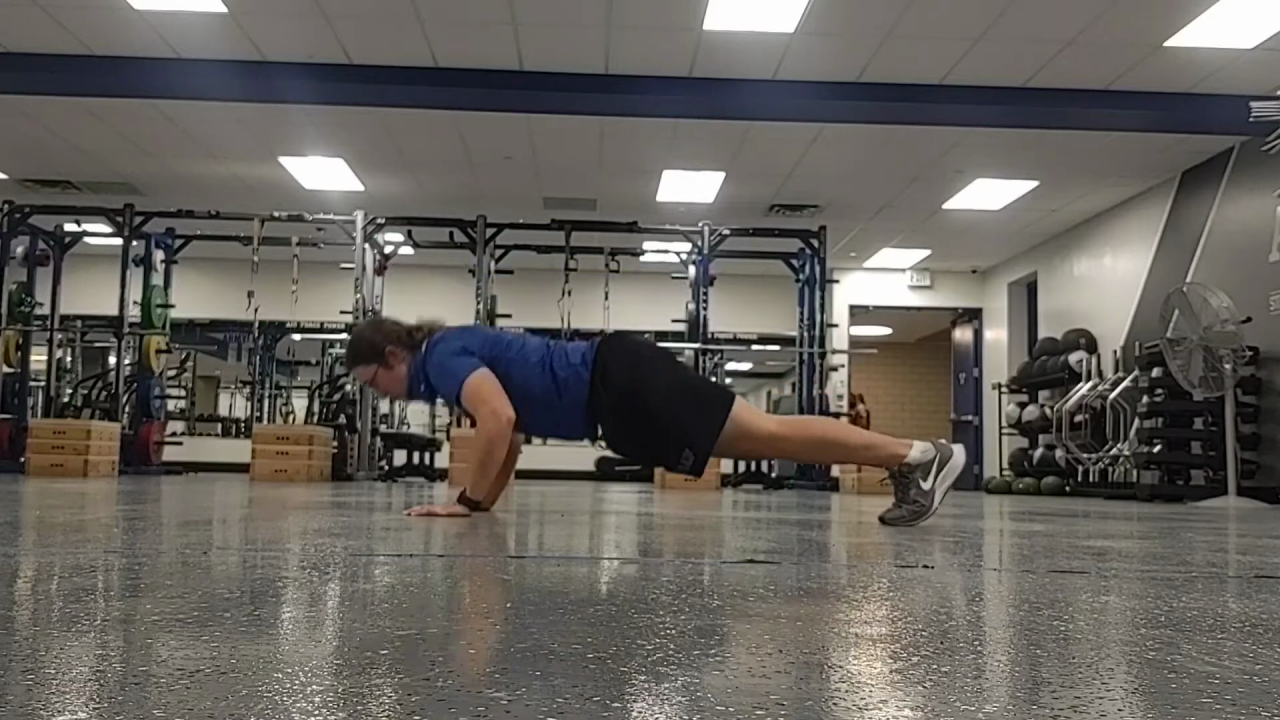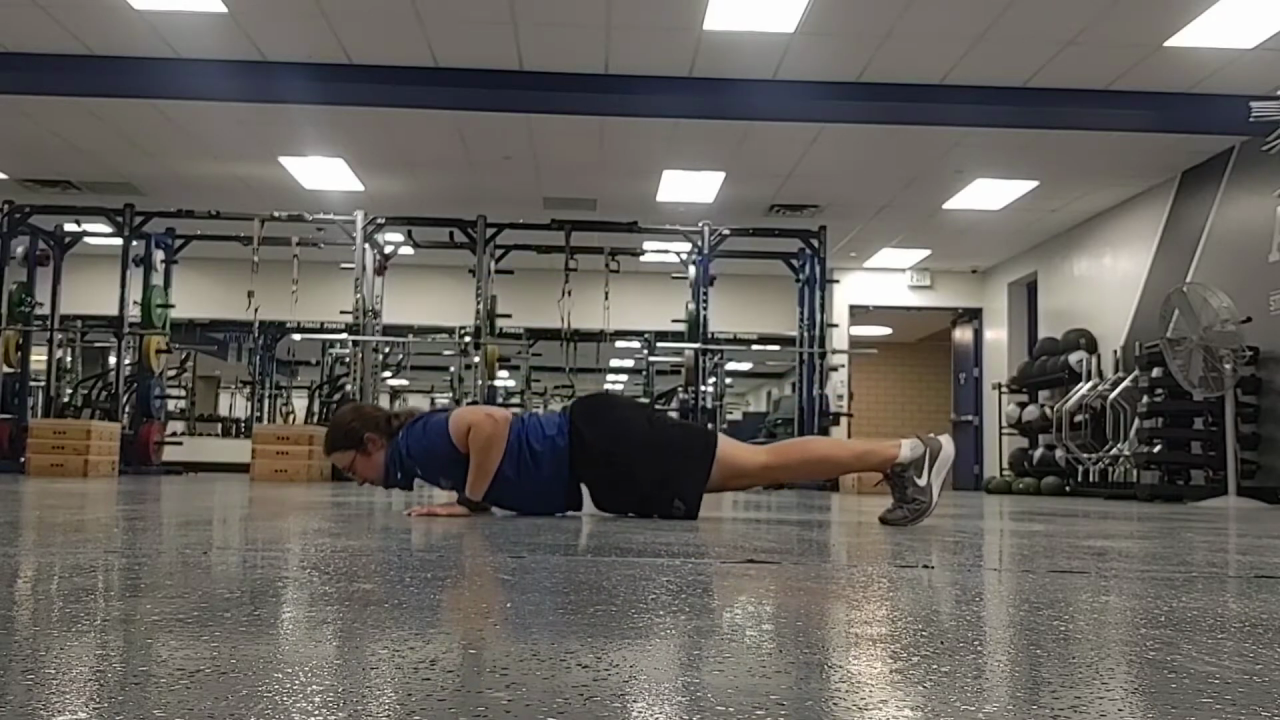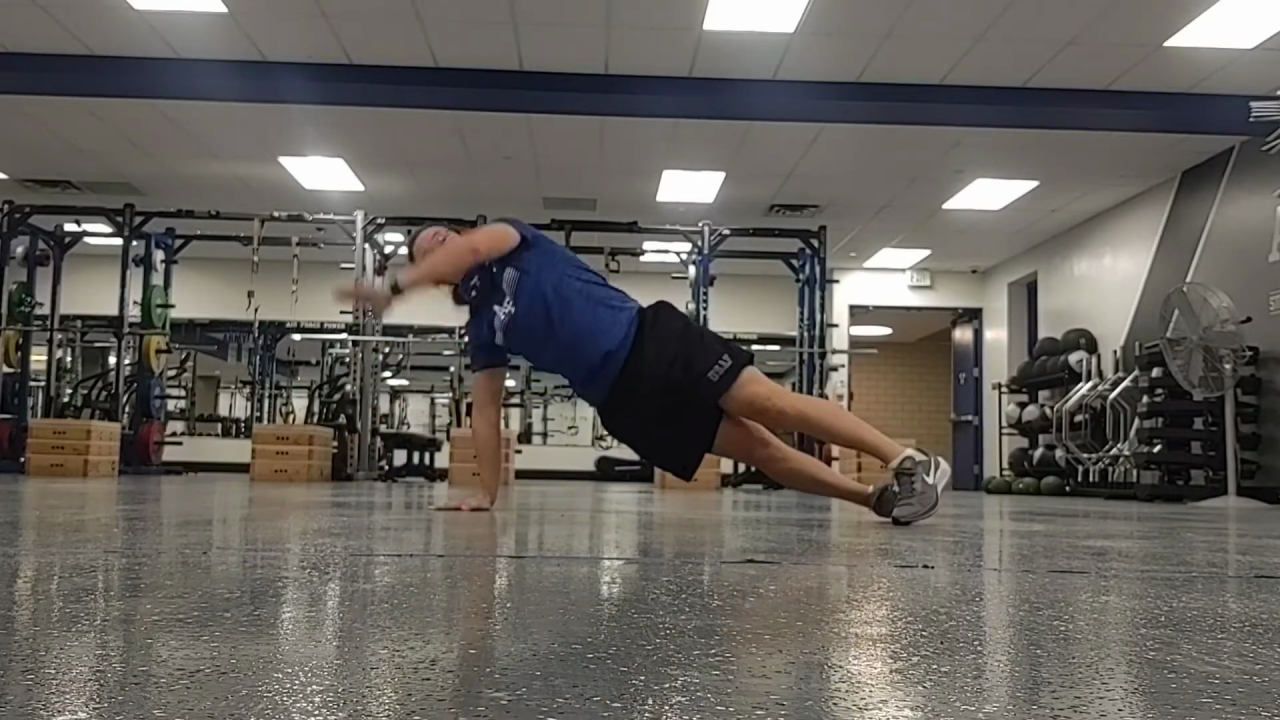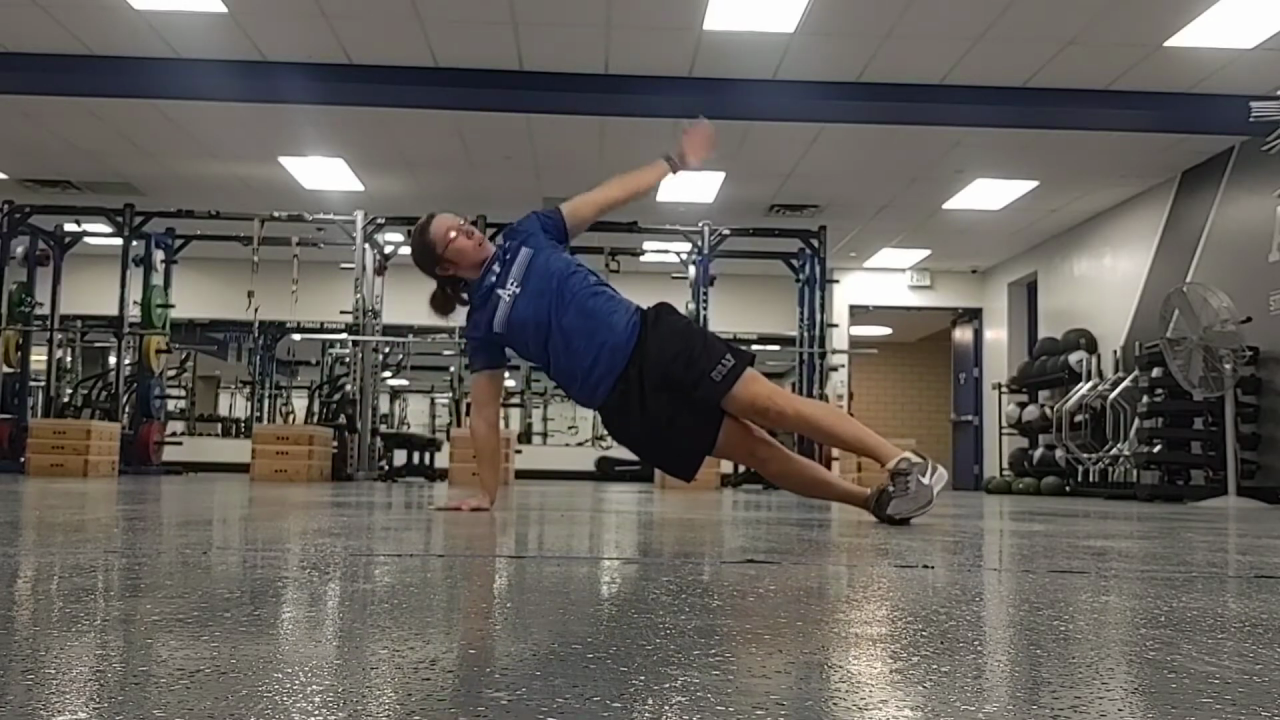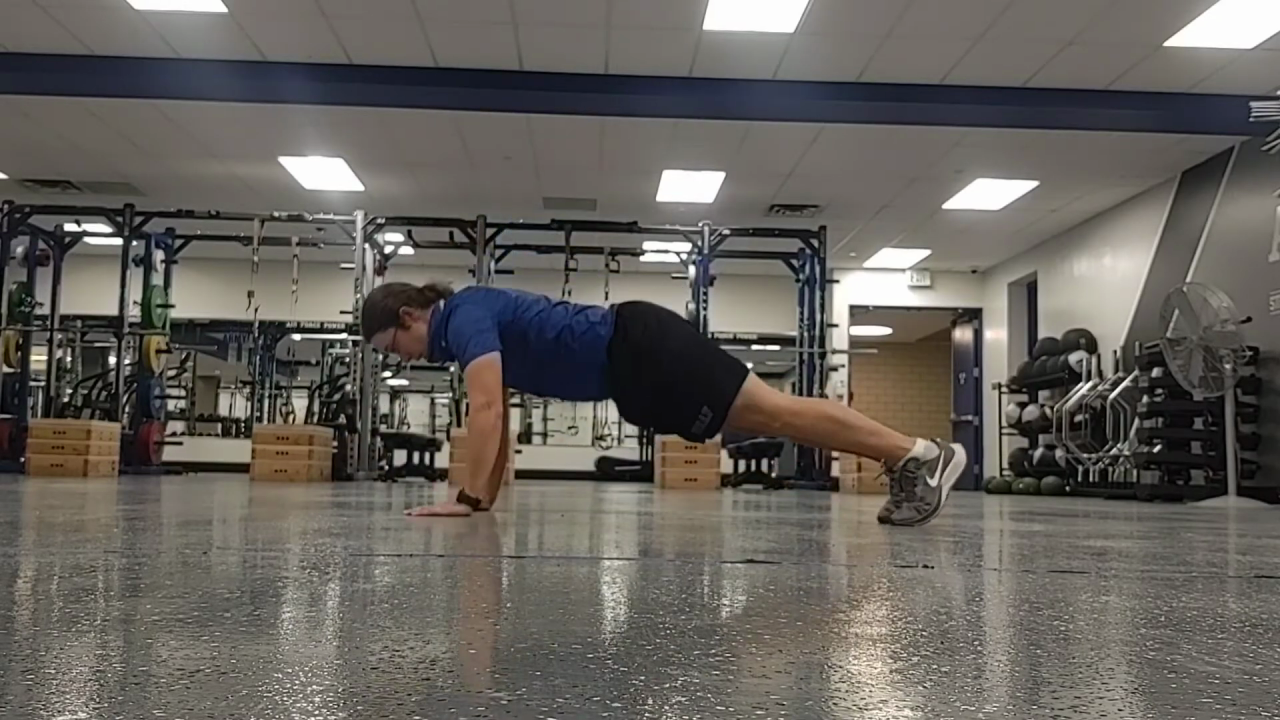
dt=1s
person 1, frame 1
left shoulder: (444, 354)
right shoulder: (453, 353)
left elbow: (500, 421)
right elbow: (508, 432)
left wrist: (469, 500)
right wrist: (484, 499)
left hip: (622, 383)
right hip: (615, 389)
left knee: (764, 433)
right knee: (757, 440)
left ankle: (919, 455)
right ankle: (909, 457)
person 1, frame 2
left shoulder: (417, 441)
right shoulder: (423, 440)
left elbow: (491, 421)
left wrist: (468, 500)
right wrist: (475, 499)
left hip: (597, 442)
right hip: (589, 448)
left knee: (756, 464)
right knee: (754, 463)
left ankle: (909, 453)
right ankle: (902, 456)
person 1, frame 3
left shoulder: (515, 245)
right shoulder: (483, 330)
left elbow: (475, 246)
right elbow: (485, 411)
left wrist: (395, 287)
right wrist: (488, 494)
left hip: (653, 340)
right hip: (621, 399)
left knee: (769, 402)
right knee: (754, 447)
left ankle: (908, 461)
right ankle: (879, 495)
person 1, frame 4
left shoulder: (525, 239)
right shoulder: (480, 323)
left elbow: (606, 197)
right elbow: (484, 414)
left wrist: (675, 162)
right wrist: (487, 492)
left hip: (653, 342)
right hip: (623, 405)
left knee: (771, 403)
right knee: (754, 449)
left ankle: (904, 465)
right ankle: (875, 497)
person 1, frame 5
left shoulder: (465, 314)
right shoulder: (465, 333)
left elbow: (486, 412)
right elbow: (495, 418)
left wrist: (470, 497)
right wrist: (487, 495)
left hip: (641, 346)
right hip: (633, 382)
left knee: (772, 411)
right knee: (767, 421)
left ankle: (923, 455)
right ankle: (903, 461)
